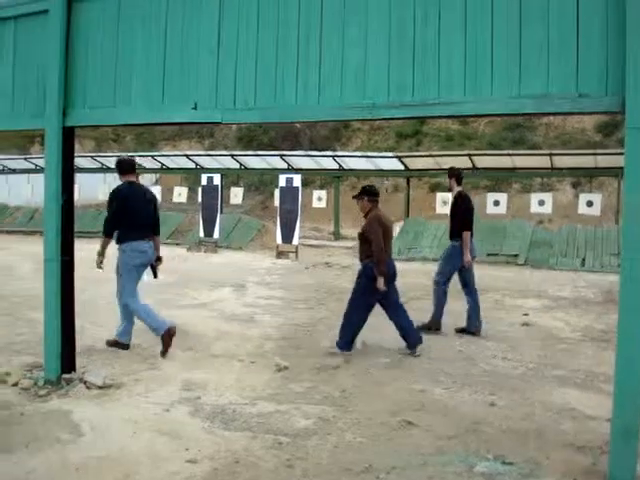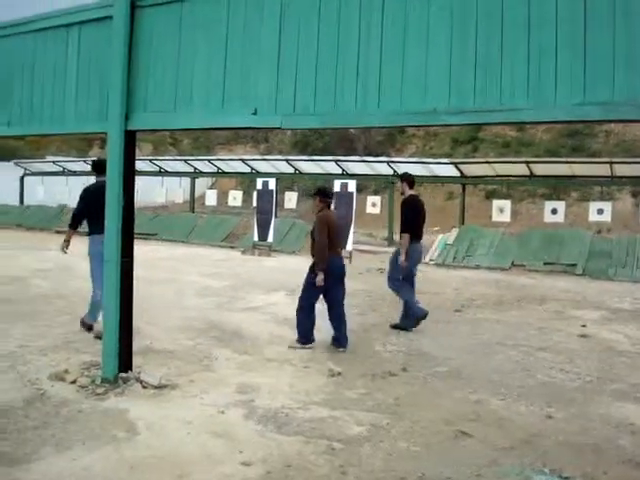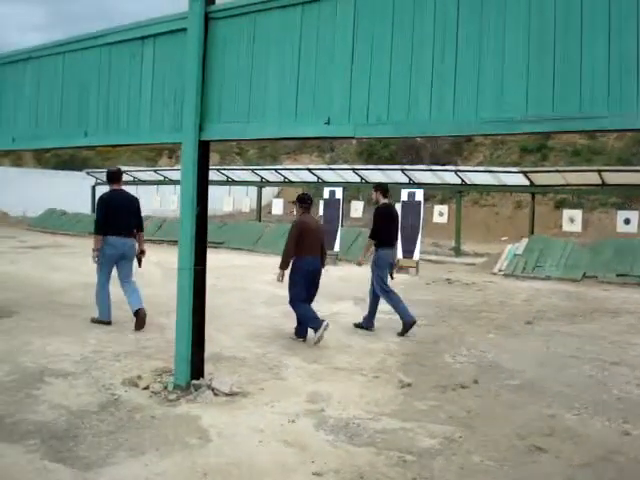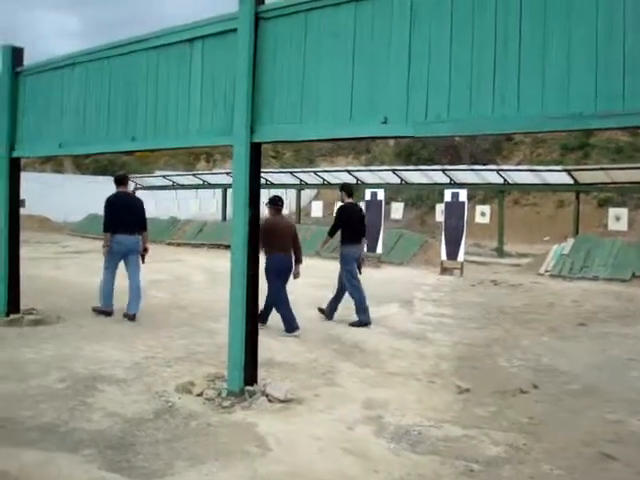
dt=1s
person 1, frame 1
left shoulder: (118, 193)
right shoulder: (149, 194)
left elbow: (110, 225)
right elbow: (155, 226)
left wrist: (101, 252)
right wrist: (156, 252)
left hip: (130, 249)
right hip: (147, 248)
left knee: (128, 299)
right knee: (127, 294)
left ankle: (164, 329)
right ankle: (123, 338)
person 1, frame 2
left shoulder: (90, 191)
left elbow: (77, 217)
left wrist: (67, 239)
left hip: (98, 241)
left knee: (103, 285)
right knee: (101, 282)
right ankle: (90, 319)
person 1, frame 3
left shoulder: (104, 198)
right shoulder: (133, 199)
left elbow: (99, 226)
right elbow: (139, 225)
left wrist: (96, 248)
right wrist: (141, 246)
left hip: (110, 243)
right hip: (128, 243)
left knee: (103, 281)
right knee: (127, 281)
left ankle: (104, 316)
right ankle: (138, 309)
person 1, frame 4
left shoulder: (111, 200)
right shoulder: (137, 201)
left elbow: (107, 224)
right elbow: (143, 225)
left wrist: (105, 244)
right wrist: (145, 244)
left hip: (118, 240)
right hip: (134, 240)
left knee: (108, 274)
right knee: (134, 277)
left ankle: (106, 307)
right ankle: (132, 311)
person 2, frame 1
left shoulder: (373, 219)
right shoulder: (382, 217)
left elbow: (378, 249)
left wrist: (379, 276)
left hip: (372, 269)
right hip: (387, 267)
left knee: (357, 308)
right knee: (394, 307)
left ankle: (344, 345)
right ankle: (413, 343)
person 2, frame 2
left shoulder: (322, 218)
right shoulder: (334, 218)
left elbow: (321, 246)
left wrist: (320, 271)
left hip: (325, 265)
right hip: (338, 263)
left knee: (306, 303)
right knee: (336, 305)
left ankle: (305, 340)
right ankle: (340, 342)
person 2, frame 3
left shoulder: (299, 222)
right shoulder: (318, 224)
left elbow: (289, 247)
right elbow: (323, 249)
left wrist: (282, 268)
right wrist: (320, 267)
left hip: (301, 264)
right hip: (315, 264)
left knee: (296, 301)
right knee: (305, 299)
left ankle: (318, 324)
right ankle: (300, 333)
person 2, frame 4
left shoulder: (268, 223)
right shoulder: (290, 224)
left elbow: (258, 243)
right elbow: (297, 246)
right wrist: (297, 265)
left hip: (274, 261)
right hip: (287, 261)
left knee: (278, 295)
right knee: (274, 292)
left ankle: (292, 328)
right ankle: (261, 319)
person 3, frame 1
left shoulder: (460, 199)
right shoulder: (464, 198)
left elbow: (465, 227)
left wrist: (466, 252)
left hip: (458, 246)
right hip: (464, 247)
left knee: (440, 282)
right knee: (469, 286)
left ankle: (435, 322)
right ankle: (474, 326)
person 3, frame 2
left shoulder: (407, 202)
right shoulder: (419, 202)
left elbow: (406, 229)
left wrist: (402, 253)
left hip: (409, 248)
right hip: (418, 246)
left knee: (394, 281)
right knee: (407, 283)
left ankle: (418, 312)
right ankle: (406, 321)
person 3, frame 3
left shoulder: (380, 210)
right shoulder: (393, 210)
left elbow: (374, 234)
left wrist: (364, 255)
left hip: (381, 253)
right hip: (390, 252)
left knee: (382, 289)
right knee: (376, 288)
left ankle: (407, 318)
right ankle: (368, 322)
person 3, frame 4
left shoulder: (343, 209)
right shoulder: (359, 209)
left elbow: (333, 230)
right elbow: (363, 233)
left wrist: (321, 246)
right wrist: (361, 253)
left hip: (347, 249)
right hip: (357, 248)
left knee: (353, 284)
right knee: (343, 281)
left ankle: (364, 318)
right ankle: (329, 311)
